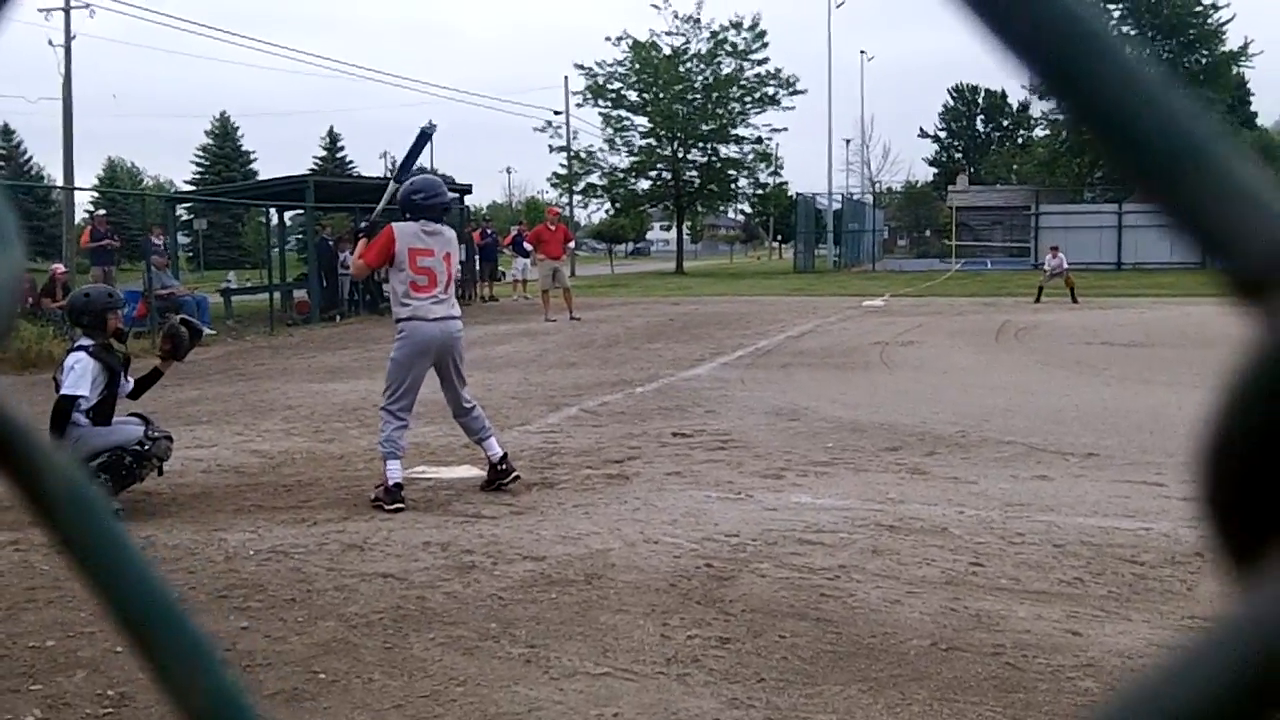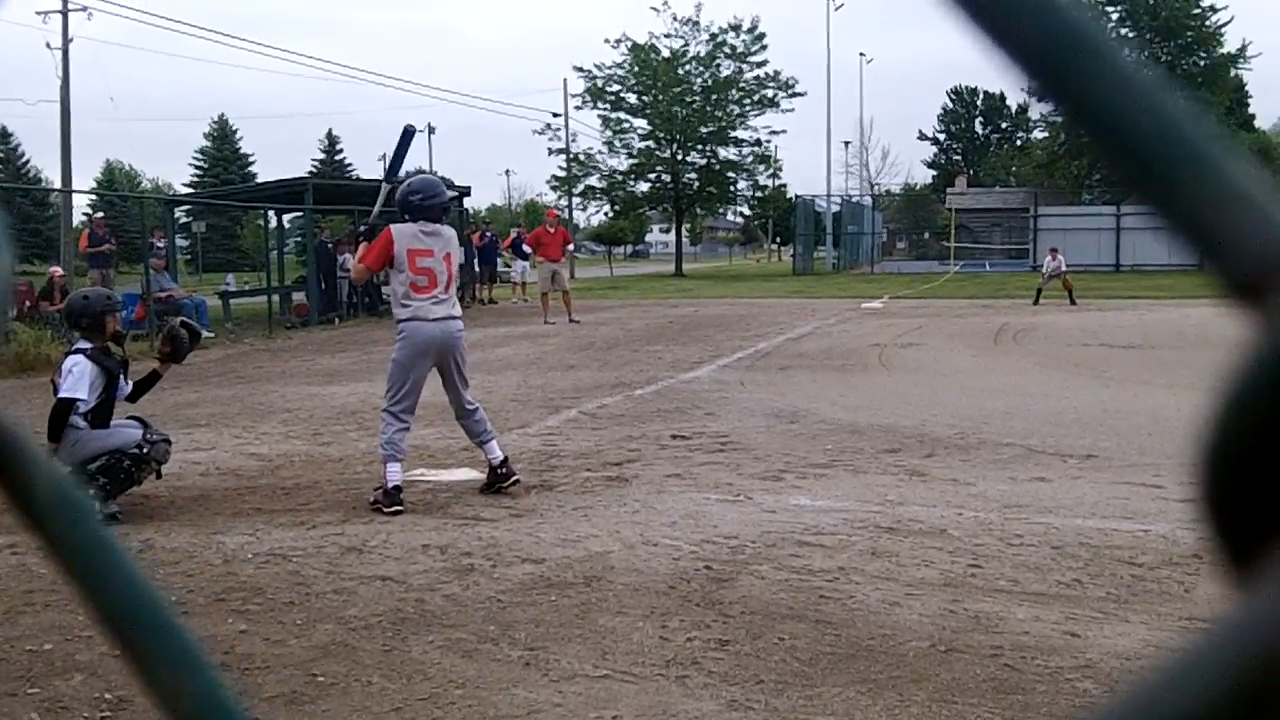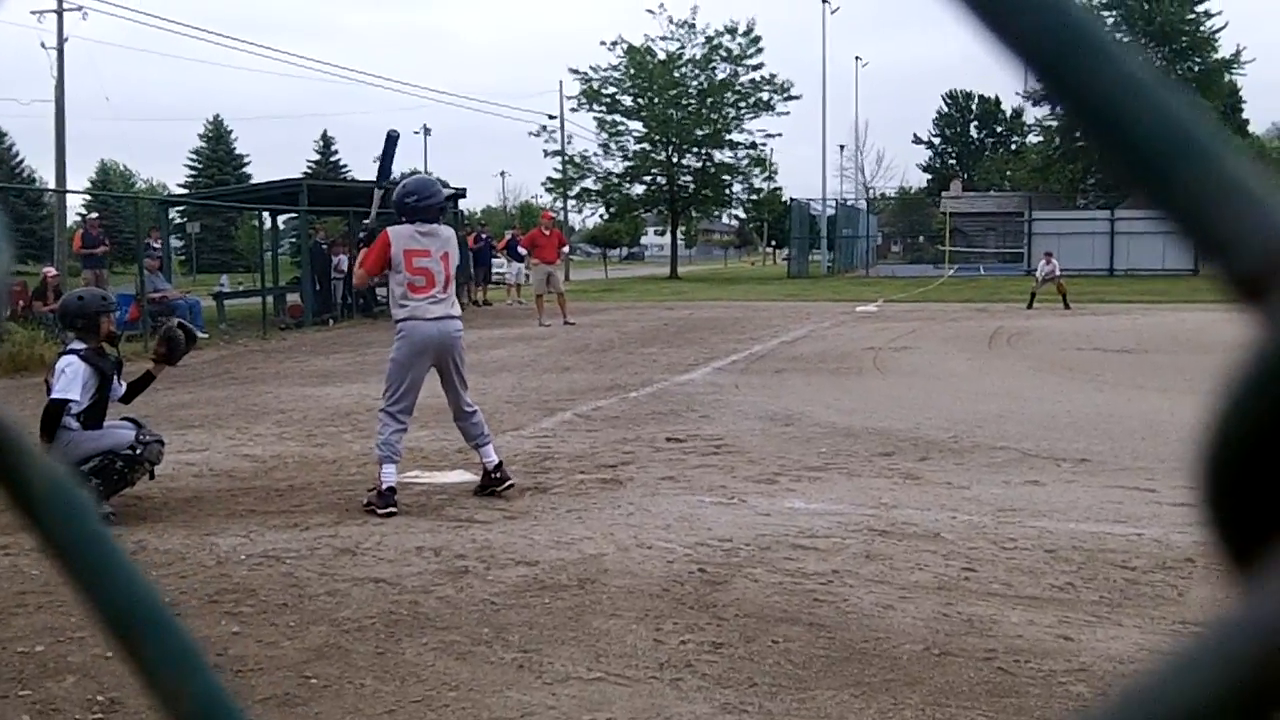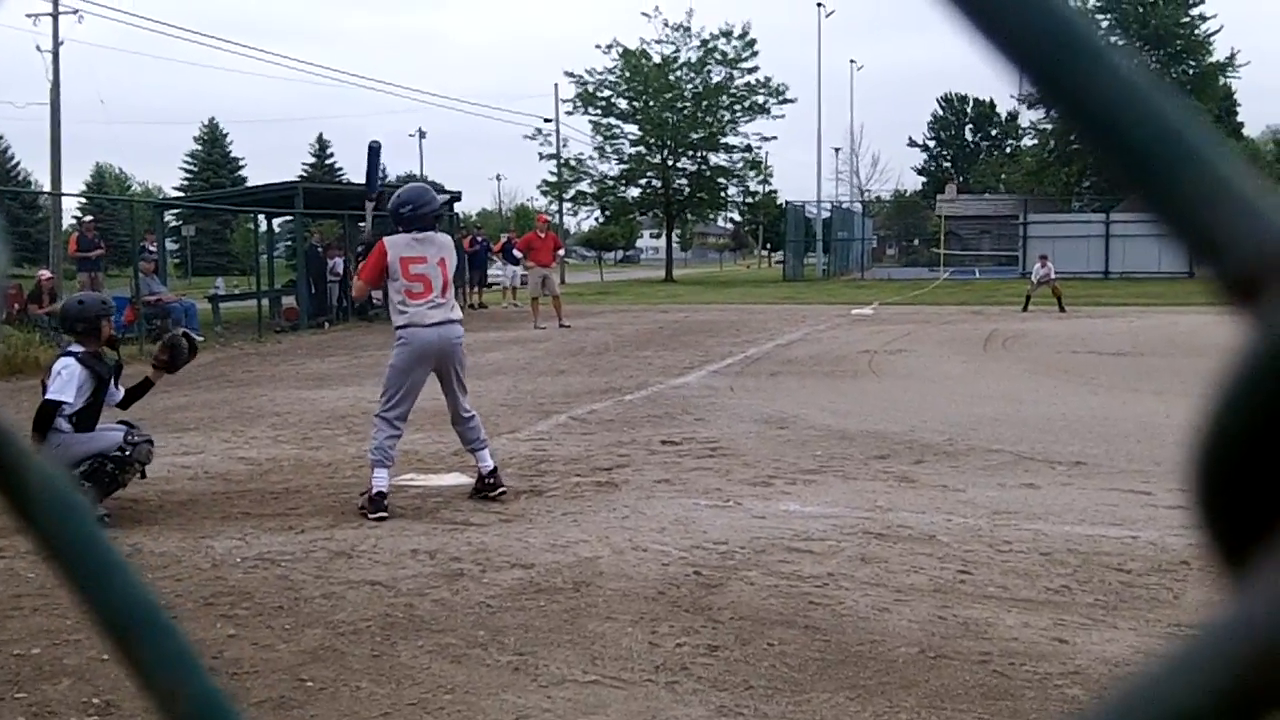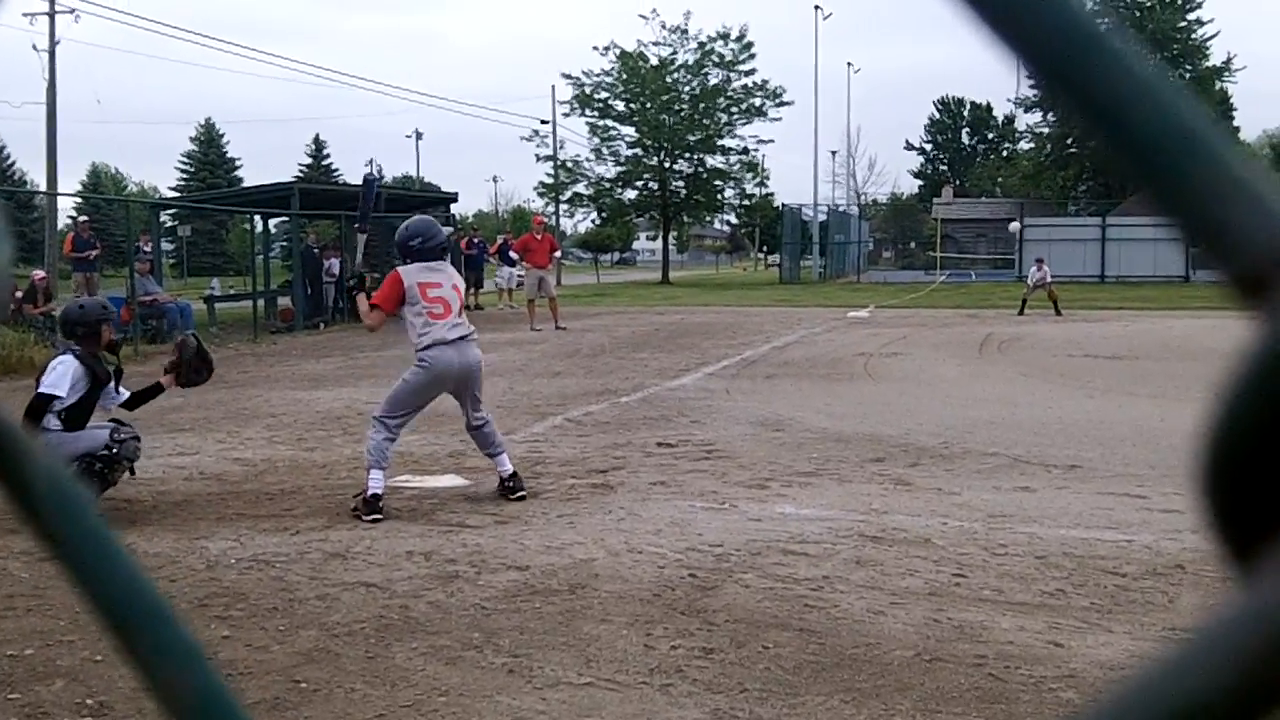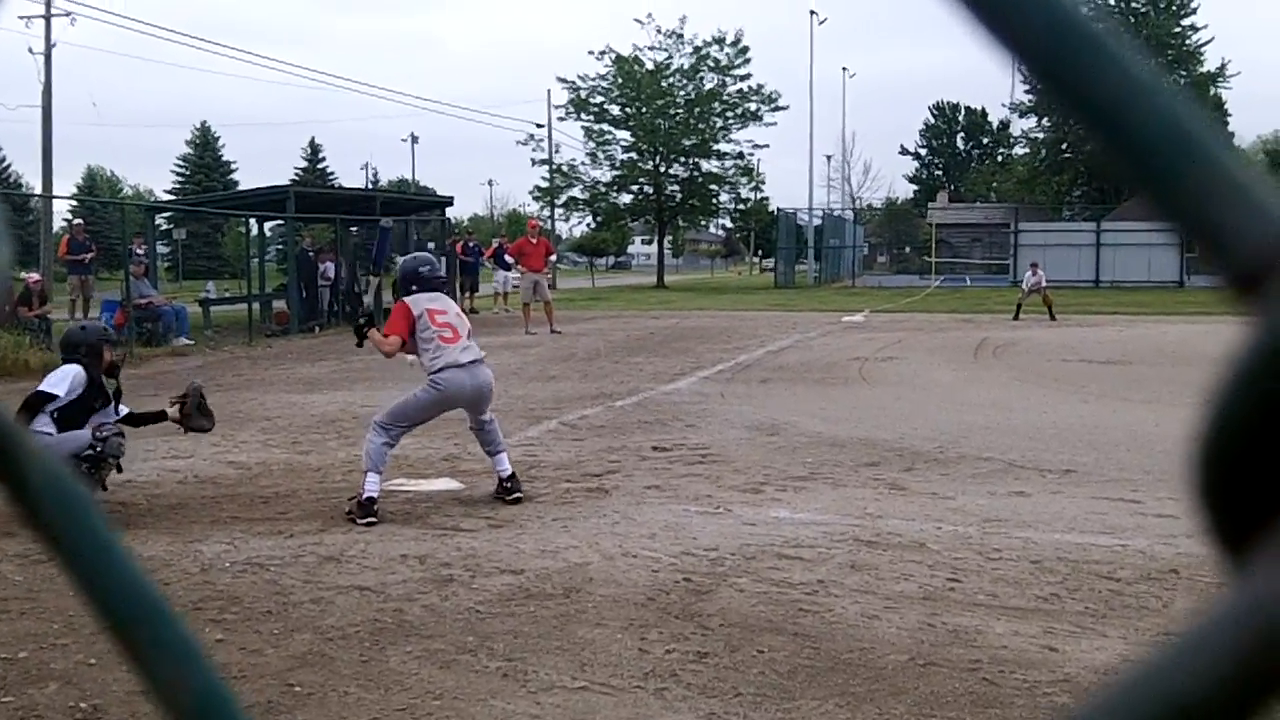
dt=0.2s
person 1, frame 1
left shoulder: (396, 232)
right shoulder: (450, 236)
left elbow: (358, 271)
left wrist: (363, 237)
left hip: (415, 330)
right hip: (451, 328)
left knee: (395, 409)
right knee: (461, 401)
left ankle: (392, 486)
right ankle: (500, 463)
person 1, frame 2
left shoulder: (395, 234)
right shoulder: (450, 235)
left elbow: (358, 275)
left wrist: (364, 241)
left hip: (415, 331)
right hip: (452, 328)
left knee: (396, 411)
right knee: (464, 402)
left ankle: (392, 489)
right ankle: (500, 466)
person 1, frame 3
left shoulder: (392, 236)
right shoulder: (449, 235)
left elbow: (360, 280)
left wrist: (365, 245)
left hip: (413, 331)
right hip: (450, 328)
left knee: (394, 412)
right knee: (462, 403)
left ankle: (386, 489)
right ankle: (495, 470)
person 1, frame 4
left shoulder: (388, 246)
right shoulder: (446, 242)
left elbow: (359, 292)
left wrist: (363, 259)
left hip: (413, 337)
right hip: (451, 333)
left knee: (389, 417)
right knee: (461, 408)
left ankle: (378, 494)
right ankle: (489, 475)
person 1, frame 5
left shoulder: (401, 275)
right shoulder: (451, 272)
left elbow: (372, 322)
left wrist: (360, 294)
left hip: (435, 358)
right hip: (469, 354)
left knee: (385, 421)
right knee: (476, 417)
left ankle: (373, 496)
right ankle: (510, 478)
person 1, frame 6
left shoulder: (407, 304)
right shoulder: (450, 303)
left elbow: (390, 348)
left wrist: (368, 330)
right wrist: (405, 339)
left hip: (447, 381)
right hip: (482, 376)
left knee: (383, 428)
right knee: (483, 420)
left ankle: (368, 501)
right ankle: (508, 481)
person 2, frame 1
left shoulder: (105, 352)
right shoulder: (84, 358)
left elbow: (132, 391)
right elbow: (63, 407)
left wrist: (165, 364)
left hip: (90, 431)
right hip: (76, 436)
left knee: (139, 423)
right knee: (158, 442)
person 2, frame 2
left shoulder: (103, 355)
right shoulder: (83, 361)
left elbow: (131, 393)
right elbow: (61, 409)
left wrist: (163, 366)
right wrist: (53, 454)
left hip: (87, 434)
right hip: (73, 440)
left knee: (138, 427)
right knee: (156, 445)
right ankle: (92, 495)
person 2, frame 3
left shoulder: (98, 357)
right shoulder: (76, 361)
left elbow: (124, 395)
right elbow: (53, 410)
left wrist: (157, 367)
right wrist: (46, 453)
left hip: (80, 434)
right hip: (66, 441)
left knee: (132, 429)
right knee: (148, 444)
person 2, frame 4
left shoulder: (97, 362)
right shoulder: (73, 364)
left elbow: (122, 401)
right elbow: (46, 411)
left wrist: (156, 374)
left hip: (74, 438)
right hip: (58, 444)
left knee: (126, 433)
right knee: (138, 446)
person 2, frame 5
left shoulder: (97, 368)
right shoulder: (70, 362)
left elbow: (129, 402)
right elbow: (38, 405)
left wrist: (166, 381)
left hip: (66, 437)
right hip: (48, 442)
left knee: (120, 430)
right knee: (126, 442)
person 2, frame 6
left shoulder: (97, 390)
right shoulder: (75, 371)
left elbow: (132, 419)
right elbow: (33, 403)
left wrist: (168, 414)
right hip: (39, 445)
right knee: (110, 439)
